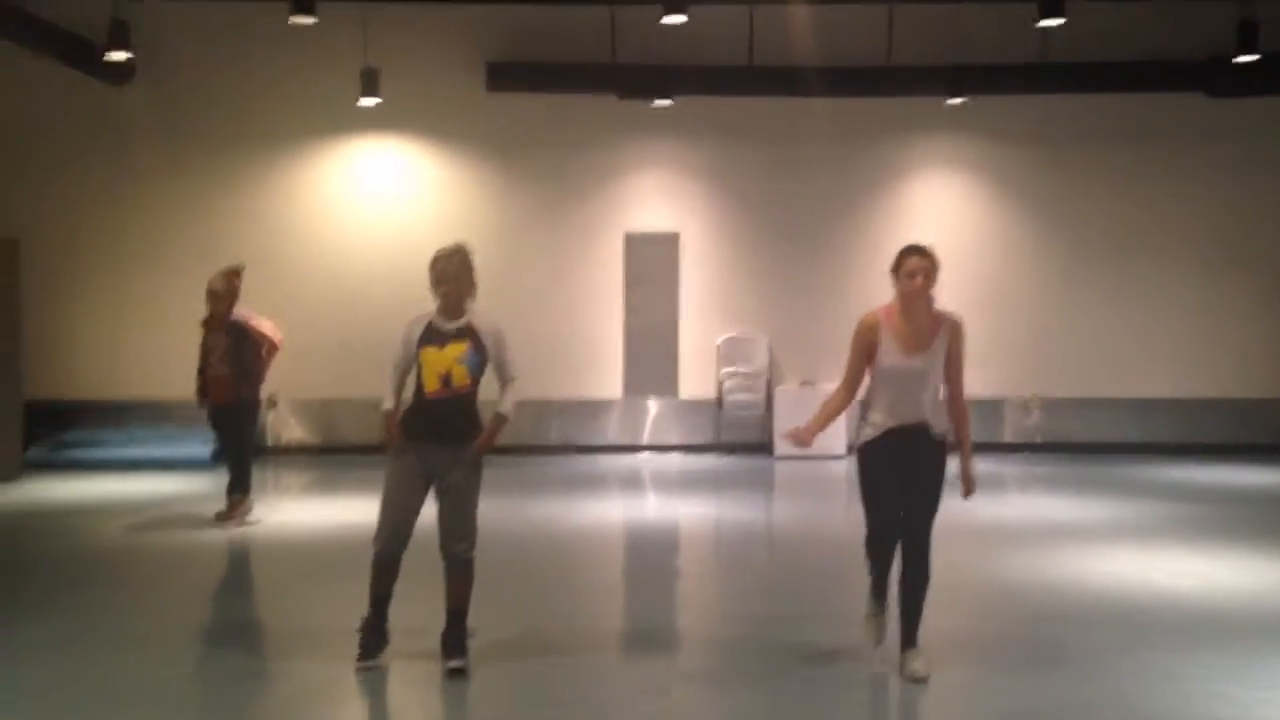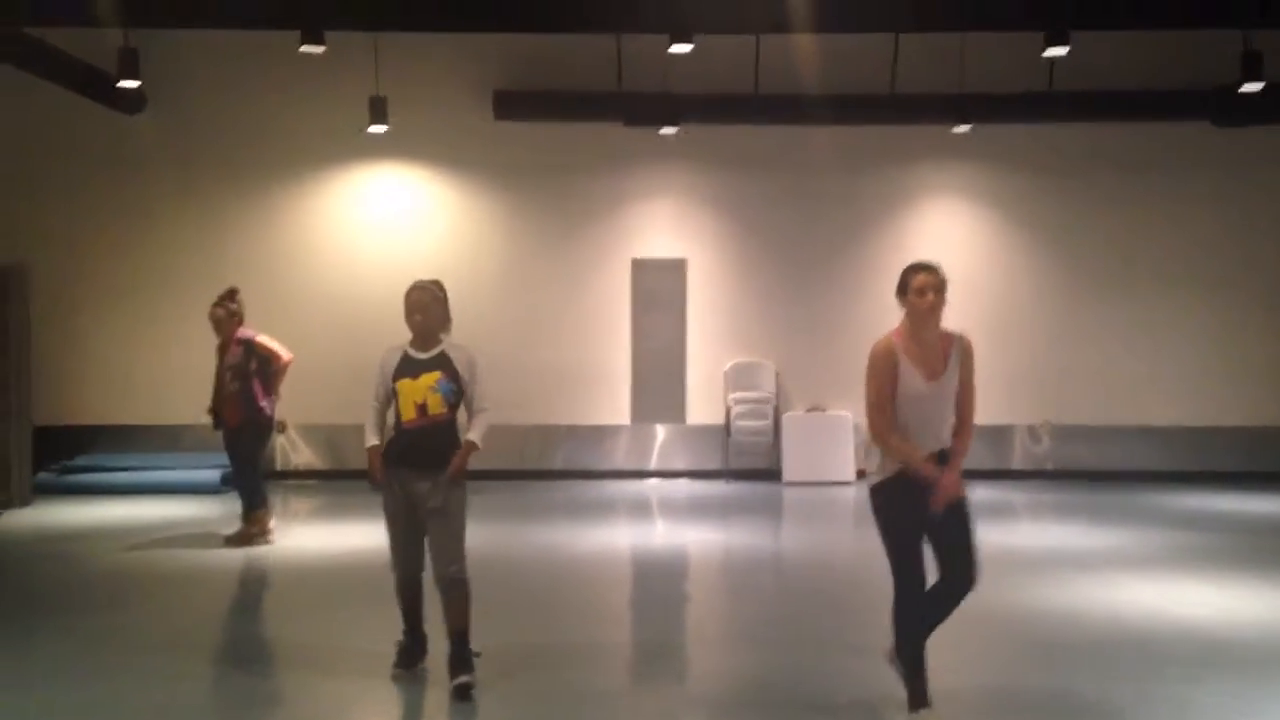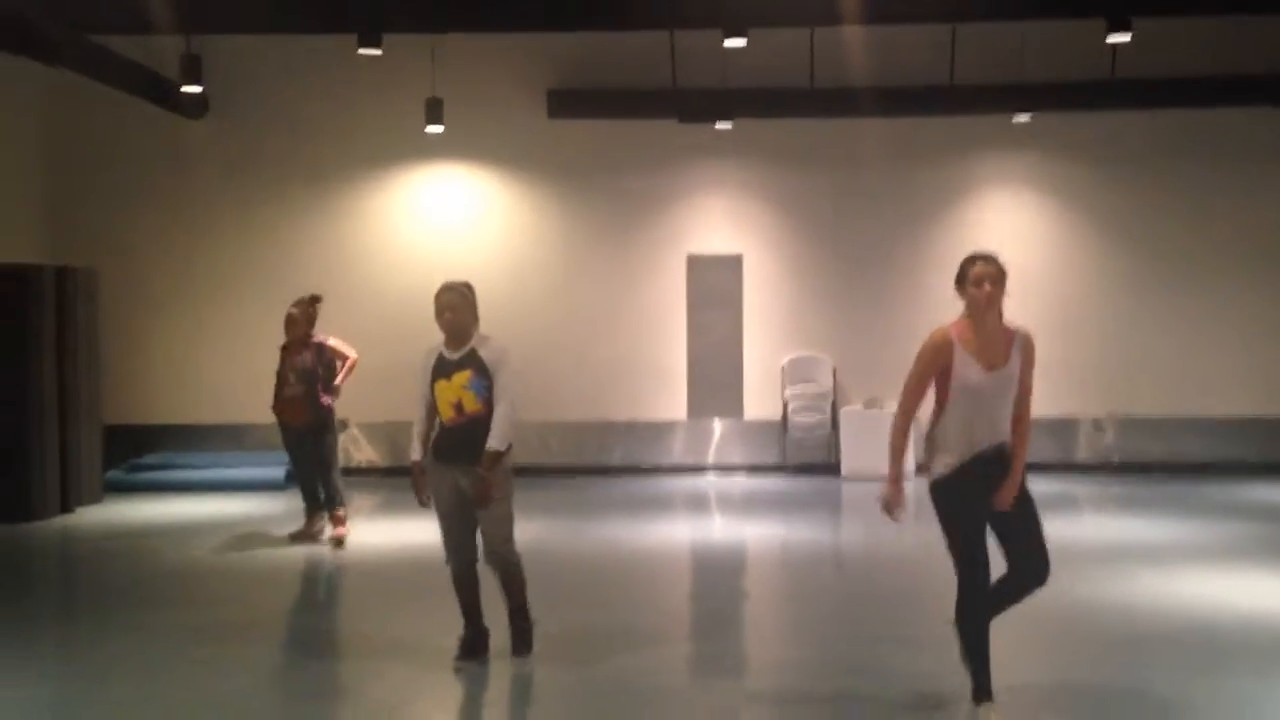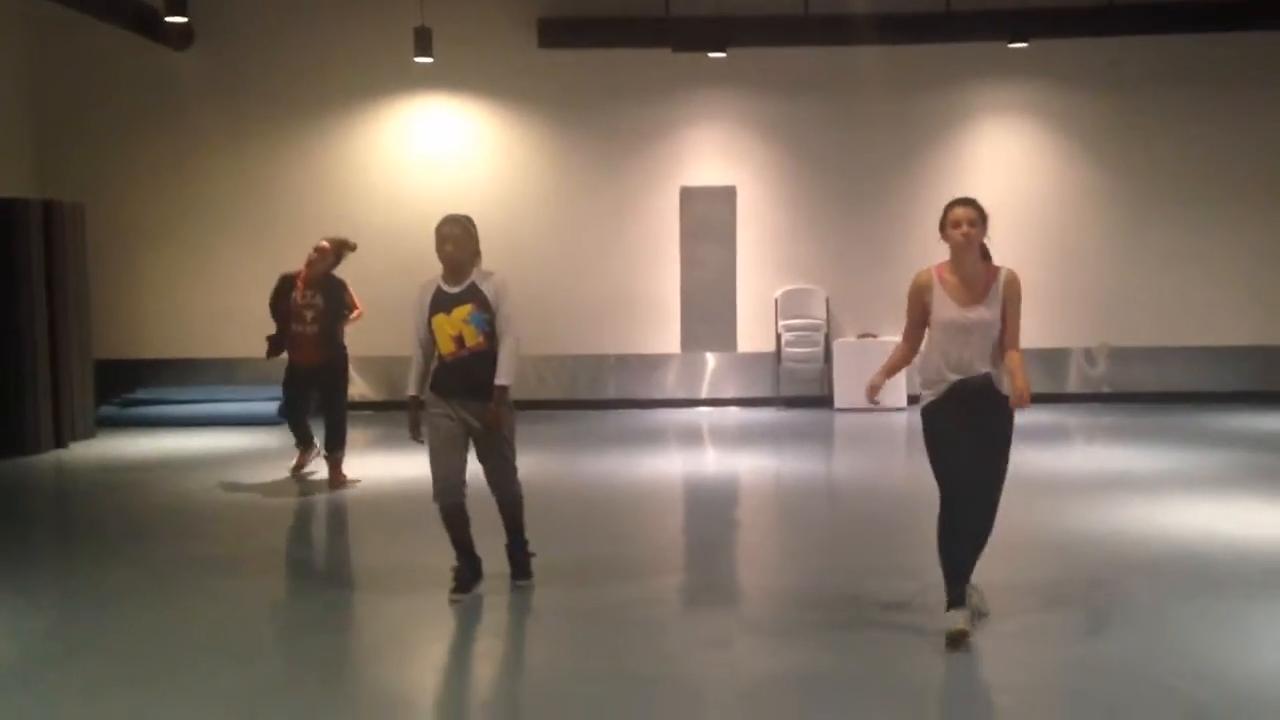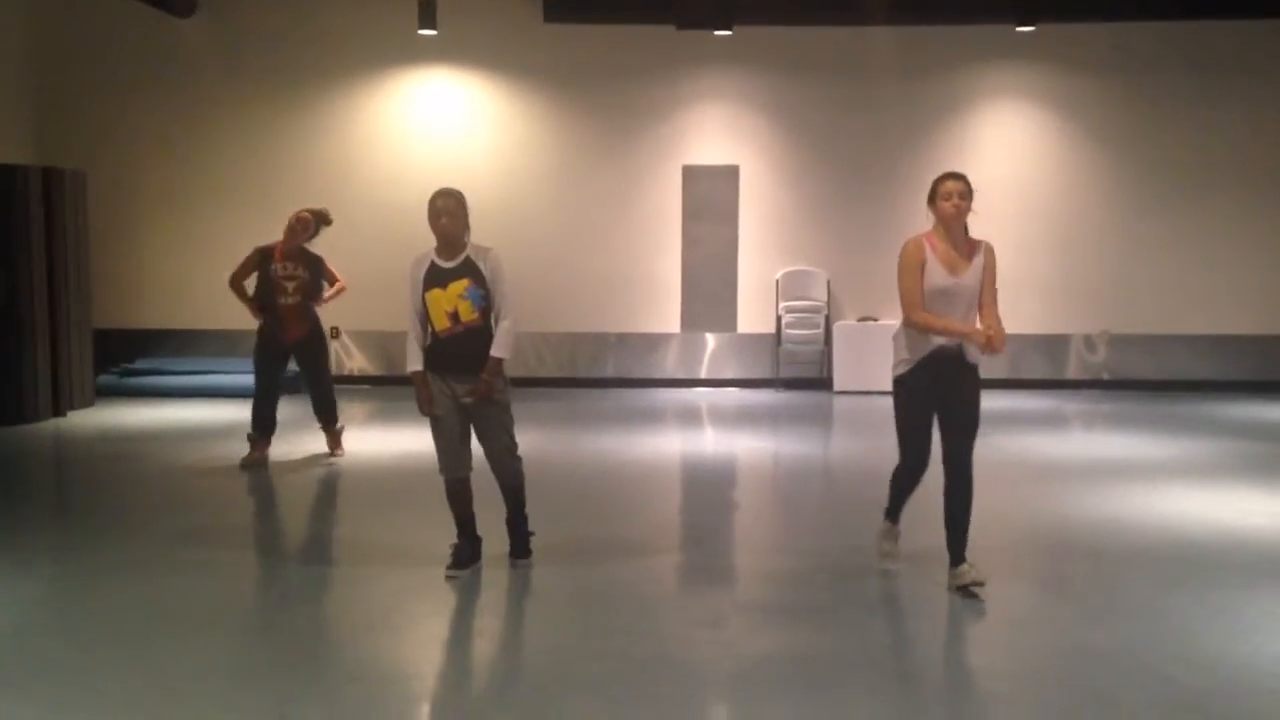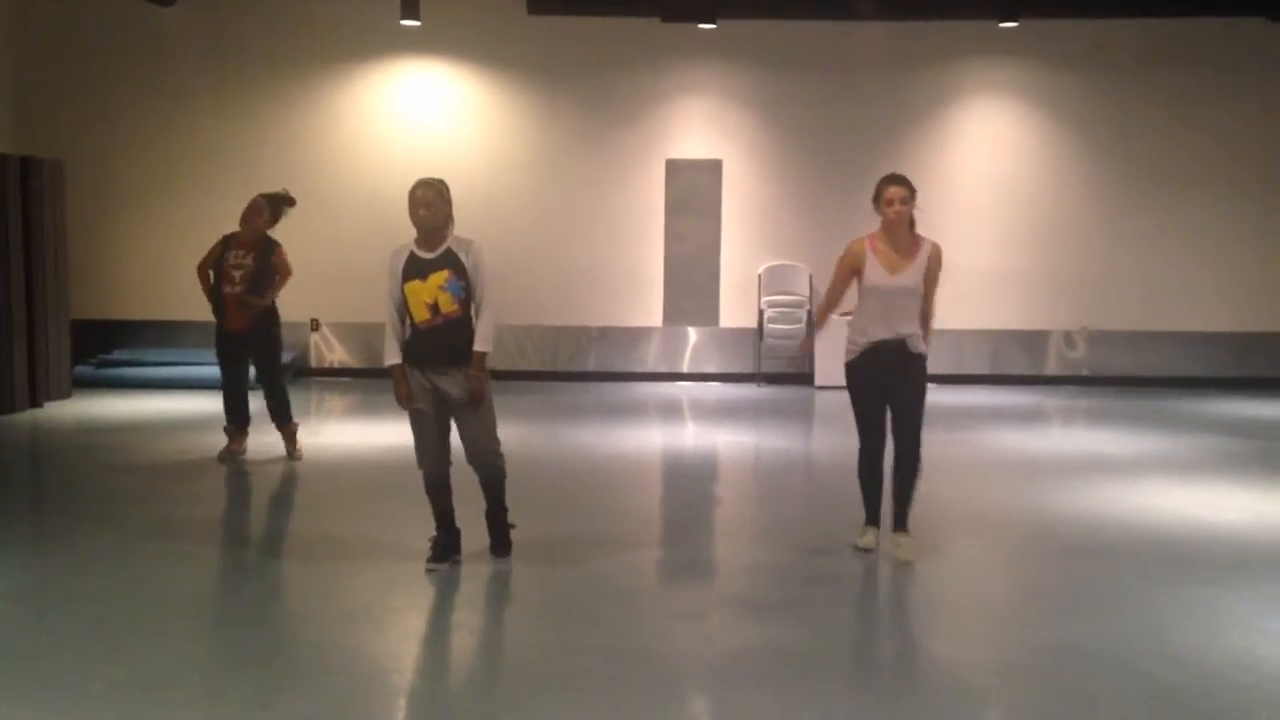
dt=0.5s
person 1, frame 1
left shoulder: (950, 328)
right shoulder: (872, 325)
left elbow: (954, 396)
right elbow: (848, 388)
left wrist: (965, 458)
right wrist: (813, 427)
left hip: (927, 442)
right hip: (879, 440)
left knee: (917, 543)
right knee: (882, 532)
left ankle: (910, 645)
right ankle: (878, 598)
person 1, frame 2
left shoulder: (961, 348)
right shoulder: (886, 350)
left elbow: (964, 424)
right elbow: (881, 429)
left wrist: (950, 477)
right wrist: (933, 475)
left hip: (943, 472)
right hip: (896, 479)
left knee: (961, 577)
right knee: (909, 585)
left ankle: (904, 650)
person 1, frame 3
left shoulder: (1022, 342)
right shoulder: (944, 342)
left elbow: (1021, 418)
right elbow: (906, 410)
left wrist: (1013, 478)
right wrist: (895, 478)
left hip: (1000, 466)
right hip: (954, 471)
left knee: (1034, 569)
right knee: (973, 579)
left ankle: (971, 626)
person 1, frame 4
left shoulder: (1007, 281)
right shoulder: (926, 283)
left elbow: (1010, 346)
right elbow: (911, 344)
left wrist: (1019, 381)
right wrist: (881, 375)
left hip: (991, 400)
right hip: (943, 400)
left knee: (985, 502)
right knee: (956, 498)
left ankle: (963, 581)
right ankle: (956, 604)
person 1, frame 5
left shoulder: (983, 252)
right shoulder: (915, 249)
left elbow: (988, 308)
right elbow: (914, 315)
left wrist: (994, 333)
right wrist: (971, 331)
left hip: (961, 367)
right hip: (916, 367)
left knee: (960, 466)
right knee: (914, 461)
left ankle: (958, 563)
right ankle: (891, 522)
person 1, frame 6
left shoulder: (930, 251)
right shoulder: (859, 250)
left elbow: (925, 309)
right elbow: (830, 302)
left wrist: (923, 348)
left hip: (908, 356)
right hip: (865, 357)
left knee: (908, 442)
right knee: (871, 444)
left ankle: (901, 529)
right ankle: (872, 523)
person 2, frame 1
left shoulder: (485, 331)
right shoulder: (417, 327)
left elbow: (508, 381)
right elbow: (396, 375)
left wrist: (496, 423)
right wrist: (389, 415)
left hip: (462, 448)
right hip: (413, 445)
left knee: (458, 545)
right knee: (389, 537)
left ankle: (455, 637)
right ankle: (375, 626)
person 2, frame 2
left shoulder: (460, 357)
right shoulder: (392, 358)
left elbow: (478, 411)
right elbow: (377, 408)
left wrist: (466, 450)
right wrist: (374, 450)
left hip: (443, 474)
right hip: (399, 473)
left knee: (450, 566)
right knee: (405, 566)
left ankle: (460, 658)
right ankle: (413, 641)
person 2, frame 3
left shoulder: (491, 352)
right shoulder: (432, 359)
left elbow: (504, 408)
right elbow: (424, 416)
left wrist: (489, 466)
right wrist: (418, 467)
left hip: (487, 464)
right hip: (444, 468)
left knee: (499, 549)
right knee: (459, 557)
left ankle: (520, 622)
right ankle: (474, 635)
person 2, frame 4
left shoulder: (492, 285)
right shoulder: (427, 292)
left elbow: (508, 341)
right elbow: (421, 349)
left wrist: (498, 400)
right wrist: (413, 404)
left hip: (487, 399)
right hip: (444, 402)
left knee: (504, 484)
right knee: (446, 488)
left ankle: (519, 555)
right ankle: (468, 565)
person 2, frame 5
left shoulder: (486, 259)
right shoulder: (420, 267)
left elbow: (505, 317)
right elbow: (416, 327)
left wrist: (492, 372)
right wrist: (419, 381)
left hip: (483, 375)
right hip: (440, 379)
left knee: (504, 458)
right knee: (453, 466)
left ankle: (519, 531)
right ankle: (467, 543)
person 2, frame 6
left shoulder: (467, 251)
right shoulder: (400, 258)
left elbow: (485, 309)
right elbow: (394, 320)
left wrist: (478, 368)
right wrist: (397, 374)
left hip: (462, 368)
right hip: (420, 372)
left knee: (485, 453)
right knee: (432, 461)
left ankle: (498, 525)
right ankle: (446, 539)
person 3, frame 1
left shoulder: (242, 325)
right shoulder: (208, 324)
left elbow: (273, 343)
left wrist: (258, 373)
right wrist: (203, 389)
left hip: (241, 399)
right hip: (217, 400)
left knee: (240, 451)
right knee: (228, 452)
left ankle: (238, 503)
right ankle: (240, 499)
person 3, frame 2
left shoulder: (251, 341)
right shoulder: (224, 347)
left elbow: (285, 358)
left wrist: (272, 390)
right wrist: (217, 411)
left hip: (255, 418)
right hip: (232, 420)
left knee: (250, 468)
right knee: (240, 474)
left ankle: (263, 518)
right ankle: (250, 524)
person 3, frame 3
left shoulder: (320, 345)
right shoulder: (286, 349)
left elbow: (352, 357)
left wrist: (336, 384)
right wrist: (279, 409)
left hip: (318, 420)
right hip: (292, 423)
left knee: (327, 468)
right knee: (304, 473)
left ankle: (339, 521)
right ankle: (314, 520)
person 3, frame 4
left shoulder: (337, 287)
right shoulder: (288, 281)
left elbow: (357, 309)
right elbow: (275, 307)
left wrist: (343, 324)
right wrist: (281, 335)
left hip: (330, 361)
right hip: (298, 361)
left knee: (334, 413)
right knee: (292, 411)
left ankle: (335, 466)
right ankle: (307, 447)
person 3, frame 5
left shoulder: (314, 261)
right shoulder: (263, 255)
left elbow: (339, 284)
right elbow: (235, 280)
left wrist: (321, 300)
right wrist: (253, 306)
left hip: (308, 333)
right hip: (272, 333)
left knee: (320, 385)
right knee: (265, 390)
left ankle: (333, 435)
right ankle: (259, 446)
person 3, frame 6
left shoulder: (270, 248)
right shoulder: (227, 242)
left elbow: (285, 273)
right elbow: (203, 267)
left wrist: (266, 297)
right wrist: (210, 295)
left hip: (261, 323)
right hip: (228, 325)
left knee: (271, 379)
right knee: (232, 383)
left ankle: (289, 436)
right ankle: (237, 438)
